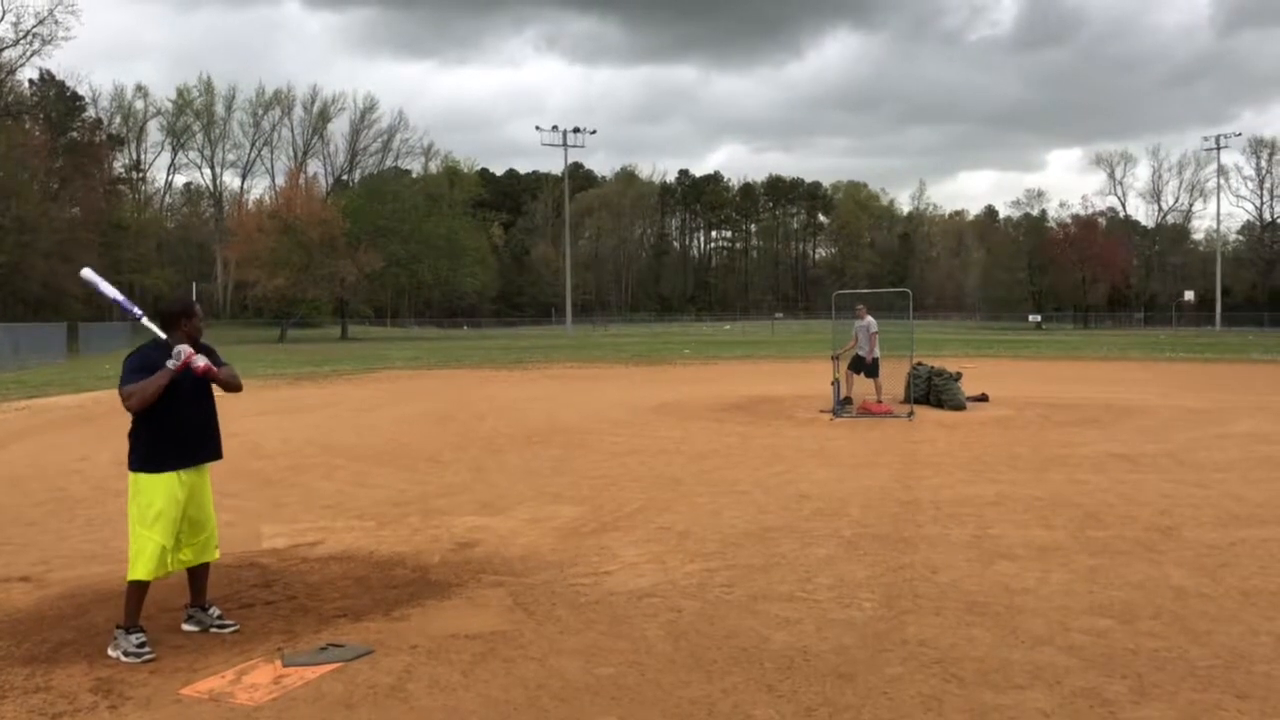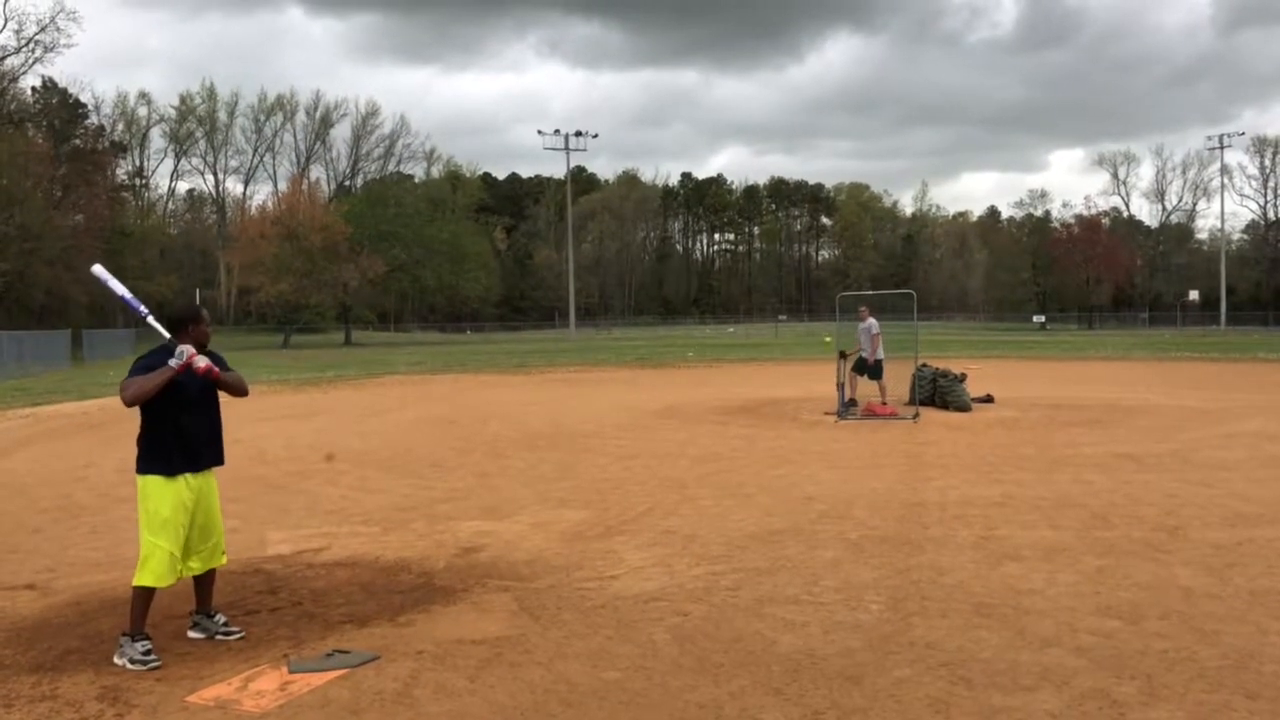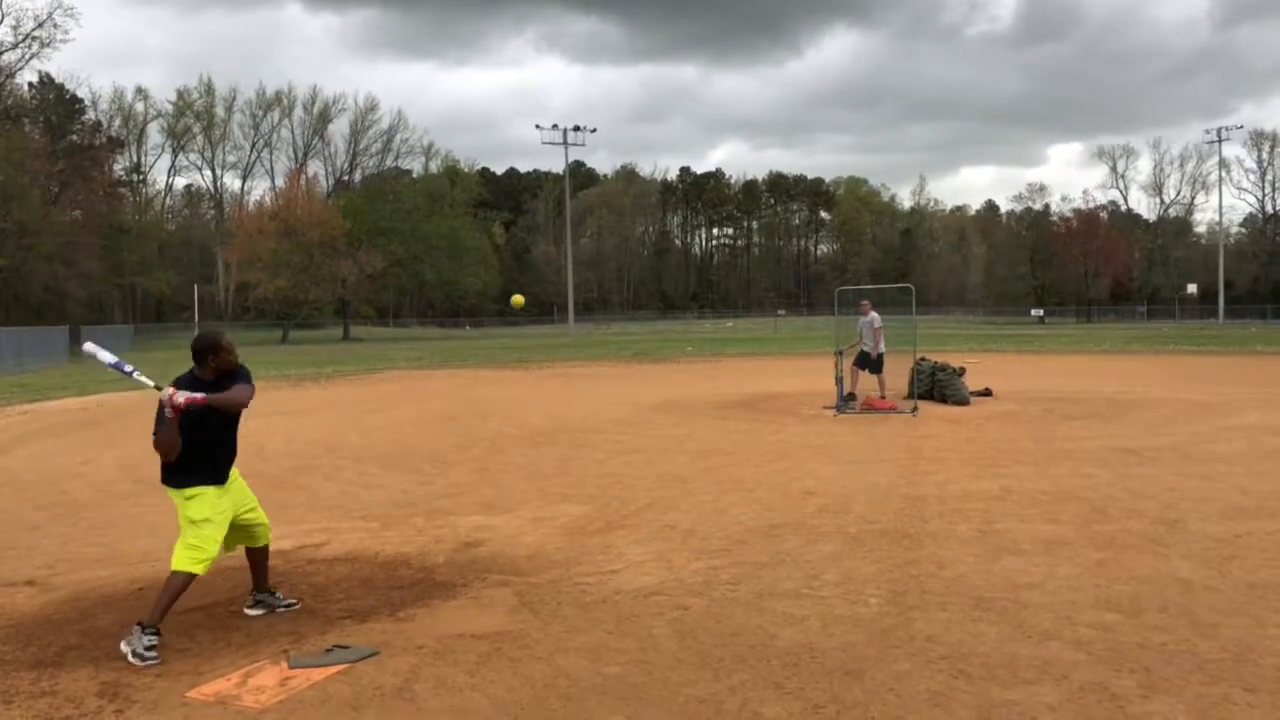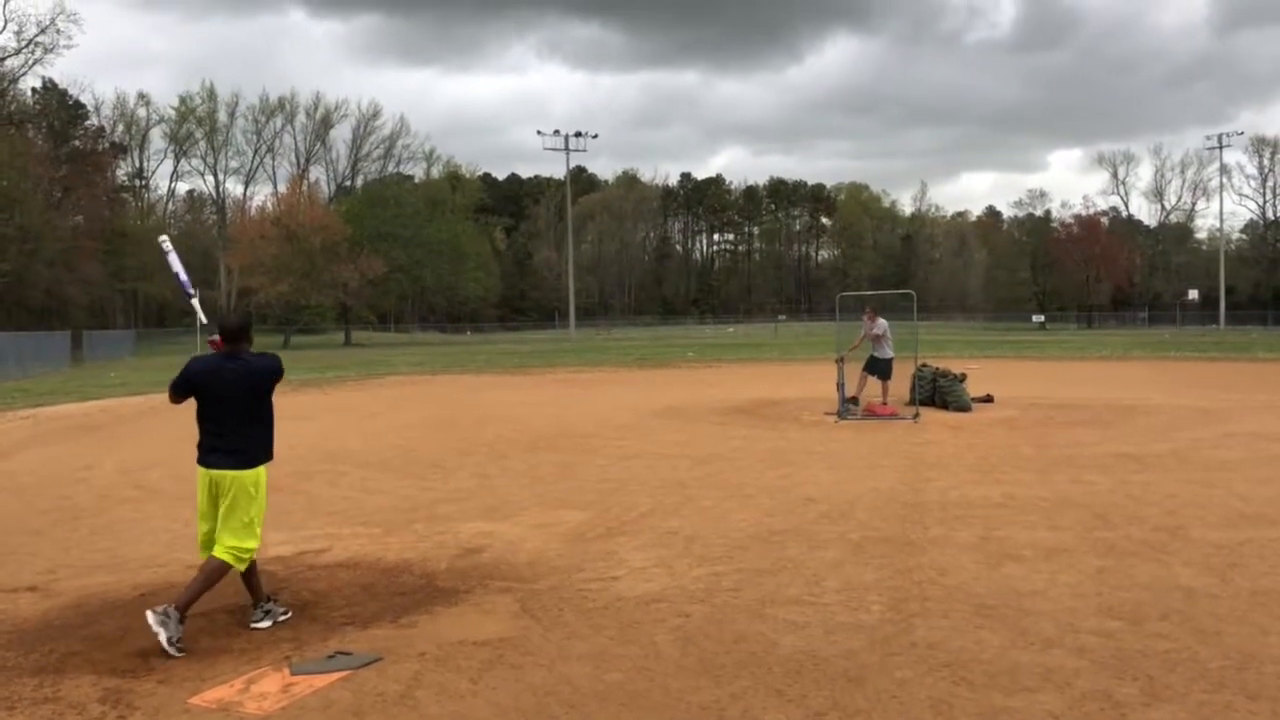
dt=1s
person 1, frame 1
left shoulder: (201, 353)
right shoulder: (142, 358)
left elbow: (235, 383)
right elbow: (132, 402)
left wrist: (209, 369)
right wrist: (171, 366)
left hip: (195, 465)
right hip: (154, 469)
left knee: (200, 539)
right knee: (149, 549)
left ankle: (198, 610)
right ankle: (127, 632)
person 1, frame 2
left shoulder: (209, 359)
right shoulder: (152, 362)
left elbow: (241, 388)
right elbow: (129, 396)
left wrist: (213, 372)
right wrist: (173, 366)
left hip: (202, 470)
right hip: (163, 475)
left knee: (207, 545)
right knee: (157, 556)
left ankle: (204, 617)
right ankle: (132, 639)
person 1, frame 3
left shoulder: (234, 374)
right shoulder: (178, 392)
left elbow: (241, 399)
right elbow: (168, 454)
left wrist: (199, 398)
right wrist: (170, 414)
left hip: (224, 477)
right hip: (195, 486)
left knee: (258, 527)
right knee: (194, 555)
left ankle: (262, 595)
right ankle: (145, 632)
person 1, frame 4
left shoulder: (199, 368)
right shoulder: (269, 367)
left elbow: (175, 396)
right wrist: (230, 347)
left hip: (210, 467)
right hip: (245, 469)
left knee: (241, 536)
right knee: (232, 546)
left ankle: (262, 606)
right ankle: (173, 611)
